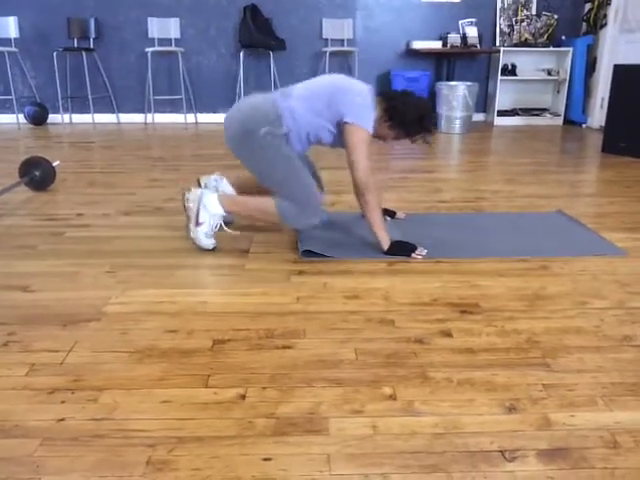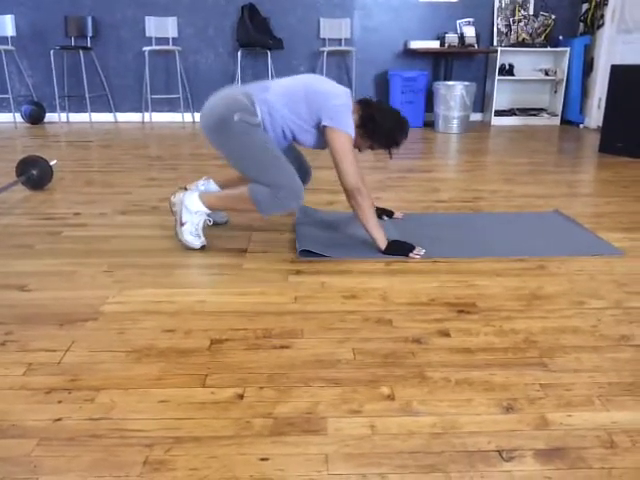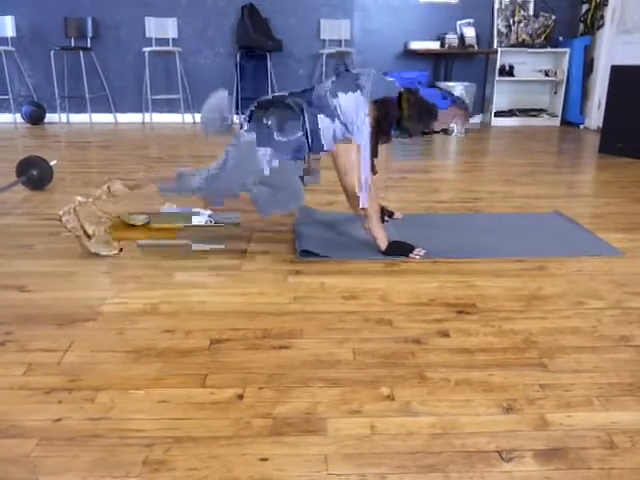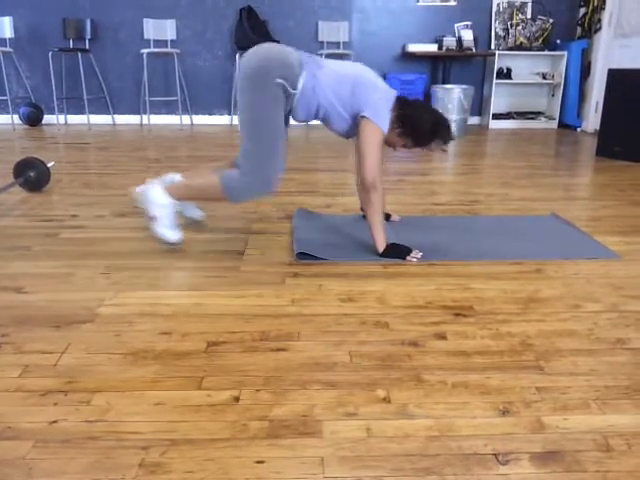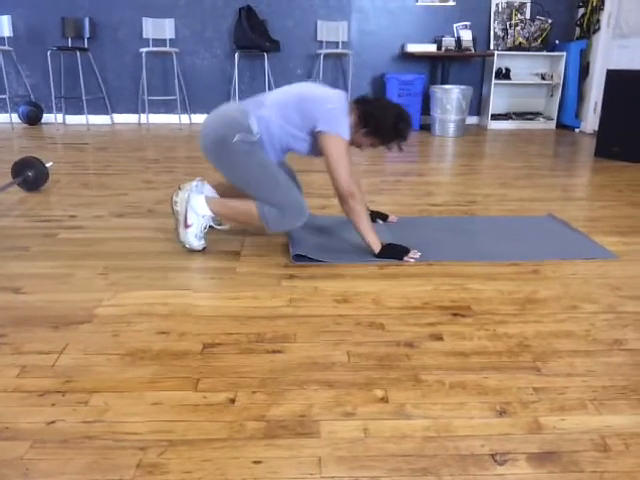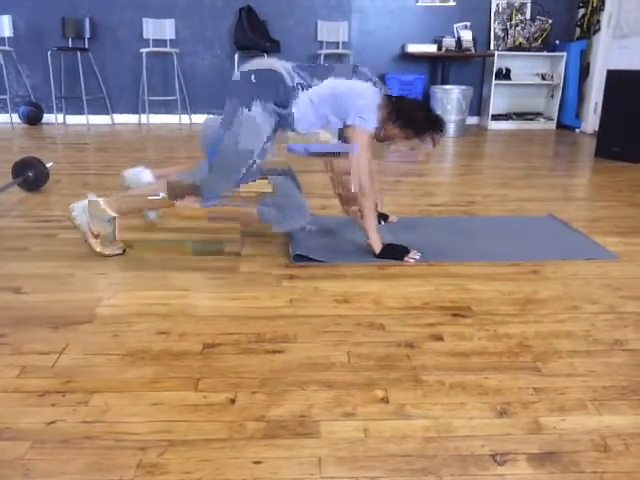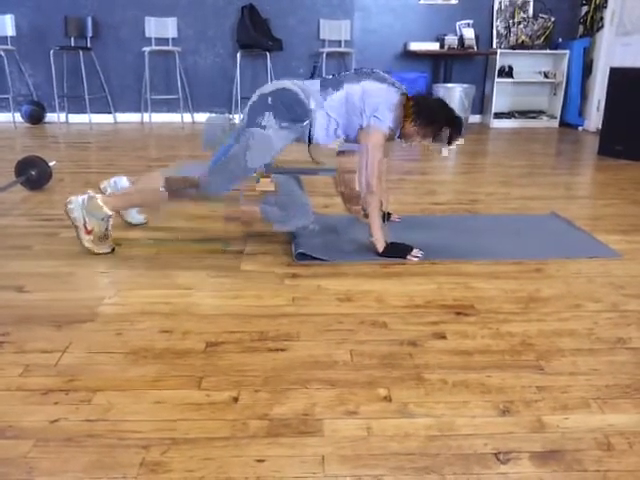
dt=0.4s
person 1, frame 1
left shoulder: (361, 98)
right shoulder: (362, 109)
left elbow: (360, 172)
right elbow: (363, 183)
left wrist: (375, 208)
right wrist: (387, 244)
left hip: (260, 121)
right hip: (255, 127)
left knee: (310, 190)
right knee: (309, 212)
left ankle: (221, 185)
right ankle: (215, 204)
person 1, frame 2
left shoulder: (344, 104)
right shoulder: (339, 114)
left elbow: (352, 178)
right elbow: (353, 187)
left wrist: (371, 208)
right wrist: (385, 244)
left hip: (236, 111)
right hip: (230, 116)
left knee: (299, 175)
right knee: (288, 195)
left ankle: (209, 189)
right ankle: (197, 203)
person 1, frame 3
left shoulder: (362, 104)
right shoulder: (355, 117)
left elbow: (360, 176)
right elbow: (355, 189)
left wrist: (374, 208)
right wrist: (384, 243)
right hip: (238, 115)
person 1, frame 4
left shoulder: (382, 103)
right shoulder: (379, 112)
left elbow: (366, 168)
right elbow: (371, 182)
left wrist: (371, 210)
right wrist: (382, 246)
left hip: (271, 69)
right hip: (274, 74)
left knee: (261, 165)
right knee: (260, 180)
left ankle: (179, 184)
right ankle: (162, 194)
person 1, frame 5
left shoulder: (342, 108)
right shoulder: (335, 120)
left elbow: (346, 175)
right elbow: (347, 191)
left wrist: (364, 212)
right wrist: (378, 247)
left hip: (235, 129)
right hip: (229, 135)
left knee: (287, 191)
right knee: (292, 213)
left ankle: (204, 192)
right ankle: (203, 207)
person 1, frame 6
left shoulder: (376, 98)
right shoulder: (368, 114)
left elbow: (360, 174)
right elbow: (362, 185)
left wrist: (370, 211)
right wrist: (378, 246)
left hip: (269, 84)
right hip: (262, 94)
left knee: (240, 170)
right knee: (214, 181)
left ankle: (145, 178)
right ankle: (100, 209)
person 1, frame 7
left shoulder: (393, 99)
right shoulder: (385, 116)
left elbow: (370, 164)
right elbow: (370, 185)
left wrist: (377, 212)
right wrist: (381, 243)
left hip: (286, 106)
right hip: (281, 111)
left knee: (219, 169)
right knee: (215, 180)
left ankle: (122, 187)
right ankle: (92, 206)
